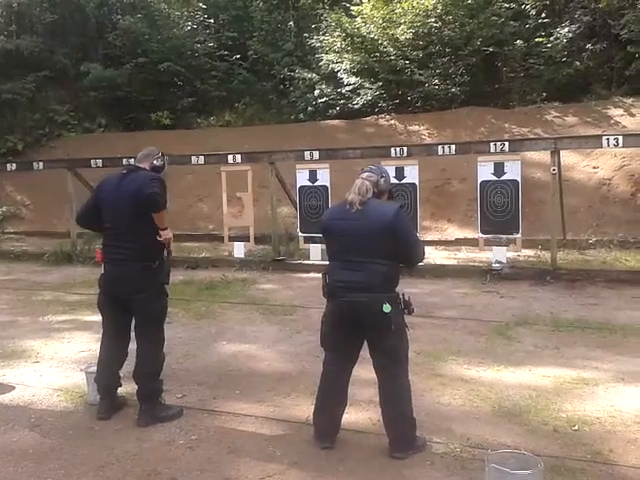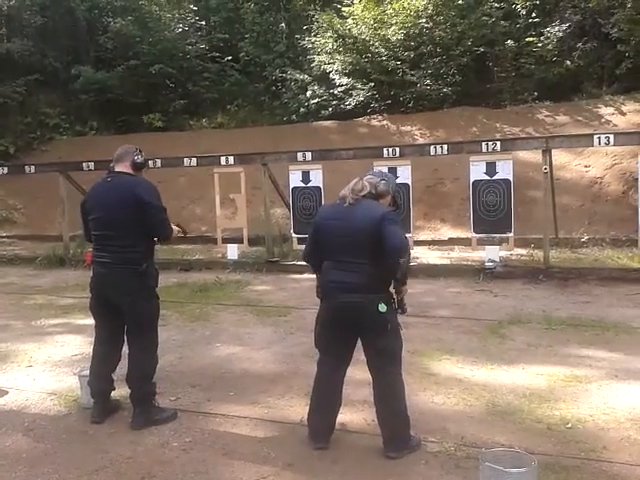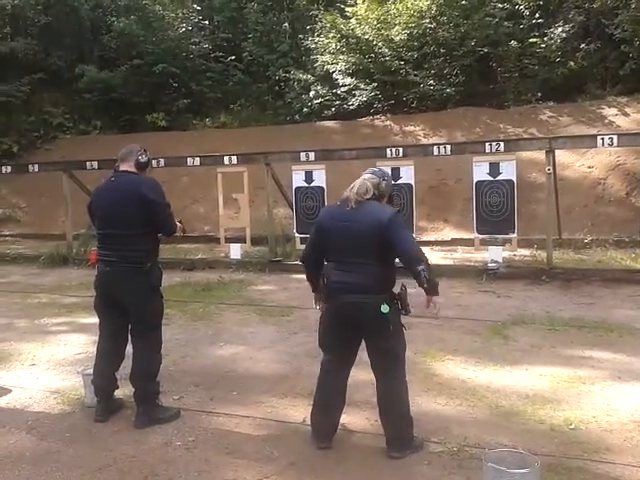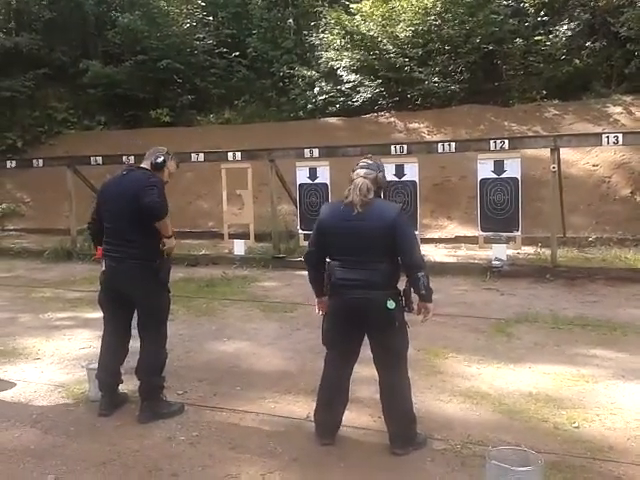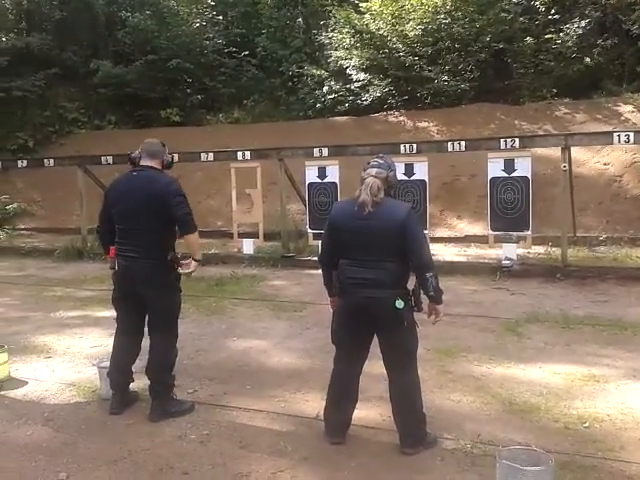
dt=1s
person 1, frame 1
left shoulder: (331, 215)
right shoulder: (392, 213)
right elbow: (415, 255)
left hip: (340, 302)
right hip: (380, 303)
left knee: (335, 367)
right knee: (392, 371)
left ankle: (324, 433)
right ankle: (402, 441)
person 1, frame 2
left shoulder: (325, 214)
right shoulder: (382, 215)
left elbow: (310, 256)
right elbow: (398, 249)
right wrist: (398, 282)
left hip: (333, 302)
right hip: (373, 304)
left knee: (329, 367)
right knee: (387, 371)
left ankle: (319, 433)
right ankle: (397, 441)
person 1, frame 3
left shoulder: (328, 215)
right shoulder: (387, 216)
left elbow: (310, 257)
right elbow: (412, 256)
left wrist: (318, 289)
right wrist: (430, 288)
left hip: (337, 303)
right hip: (377, 305)
left knee: (333, 368)
right knee: (390, 372)
left ankle: (322, 434)
right ankle: (400, 441)
person 1, frame 4
left shoulder: (329, 213)
right shoulder: (392, 213)
left elbow: (313, 258)
right elbow: (412, 259)
left wrist: (321, 292)
right wrist: (424, 296)
left hip: (341, 301)
right hip: (382, 302)
left knee: (336, 366)
right knee: (393, 370)
left ankle: (325, 430)
right ankle: (403, 438)
person 1, frame 5
left shoulder: (339, 211)
right shoulder: (402, 213)
left elbow: (327, 258)
right elbow: (421, 259)
left wrist: (333, 292)
right wrist: (434, 297)
left hip: (351, 300)
right hip: (391, 301)
left knee: (345, 364)
right knee: (402, 369)
left ankle: (335, 429)
right ankle: (413, 438)
person 2, frame 1
left shoulder: (107, 184)
right shoulder: (151, 180)
left elbow: (83, 219)
right elbow: (153, 199)
right wrist: (163, 228)
left hip: (112, 271)
right hip: (144, 273)
left knee: (113, 335)
right knee: (149, 339)
left ankle: (106, 400)
right ankle: (150, 406)
person 2, frame 2
left shoulder: (93, 192)
right shoulder: (142, 188)
left elbow: (89, 234)
right elbow: (162, 232)
right wrist: (172, 230)
left hip: (101, 275)
right hip: (134, 277)
left knee: (105, 338)
right knee: (142, 342)
left ankle: (100, 403)
right ankle: (144, 409)
person 2, frame 3
left shoulder: (100, 192)
right shoulder: (147, 186)
right elbow: (167, 227)
right wrist: (176, 226)
left hip: (106, 273)
right hip: (139, 275)
left knee: (109, 336)
right knee: (146, 340)
left ankle: (104, 402)
right ankle: (147, 407)
person 2, frame 4
left shoulder: (109, 185)
right shoulder: (149, 181)
left elbow: (95, 228)
right elbow: (155, 208)
right wrist: (168, 236)
left hip: (112, 270)
right hip: (145, 271)
left knee: (114, 332)
right knee: (153, 337)
left ankle: (108, 396)
right ankle: (151, 402)
person 2, frame 5
left shoulder: (116, 187)
right shoulder: (167, 184)
left elbow: (104, 230)
right elbow: (186, 223)
right wrist: (195, 258)
left hip: (125, 270)
right hip: (158, 271)
left knee: (126, 332)
right knee: (163, 336)
left ankle: (119, 395)
right ankle: (161, 401)
